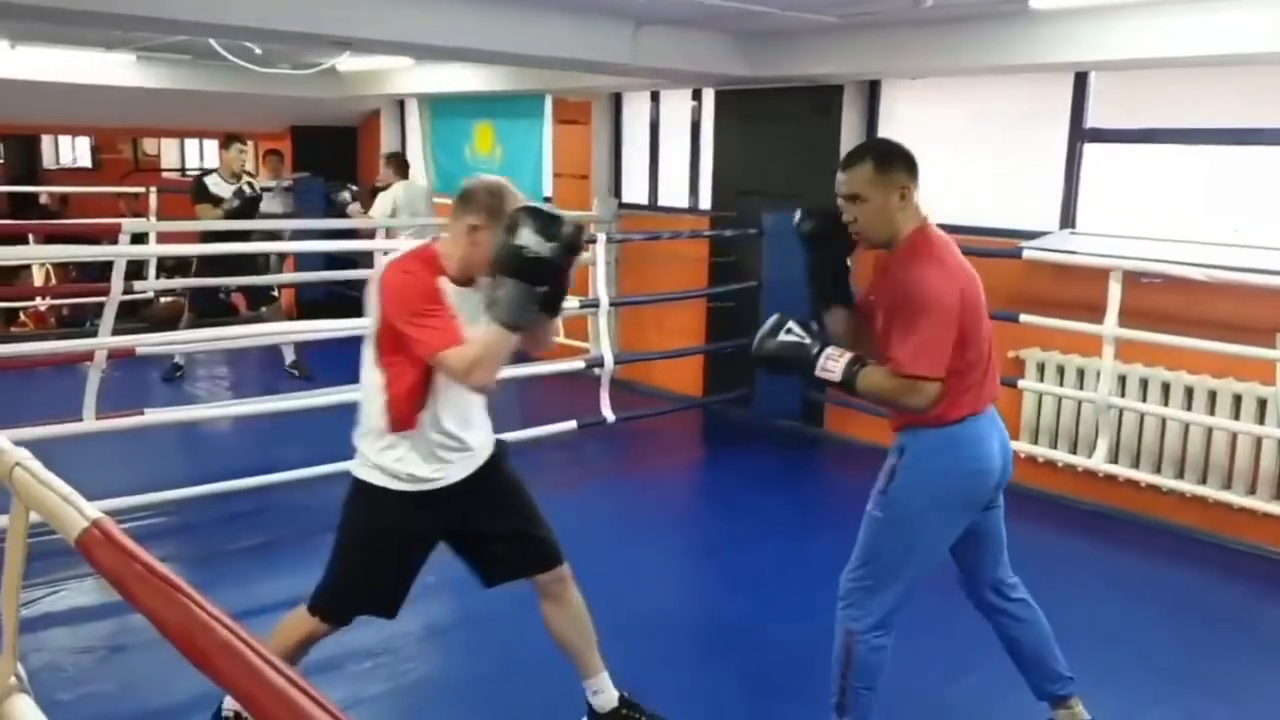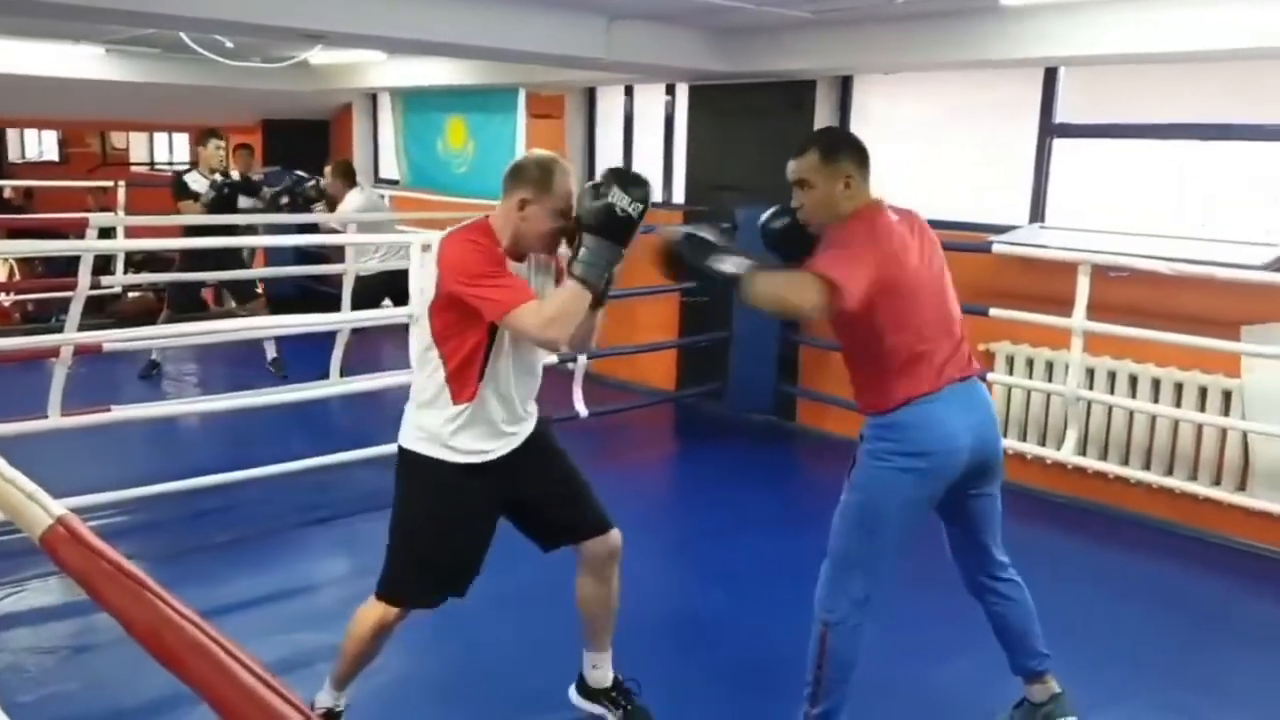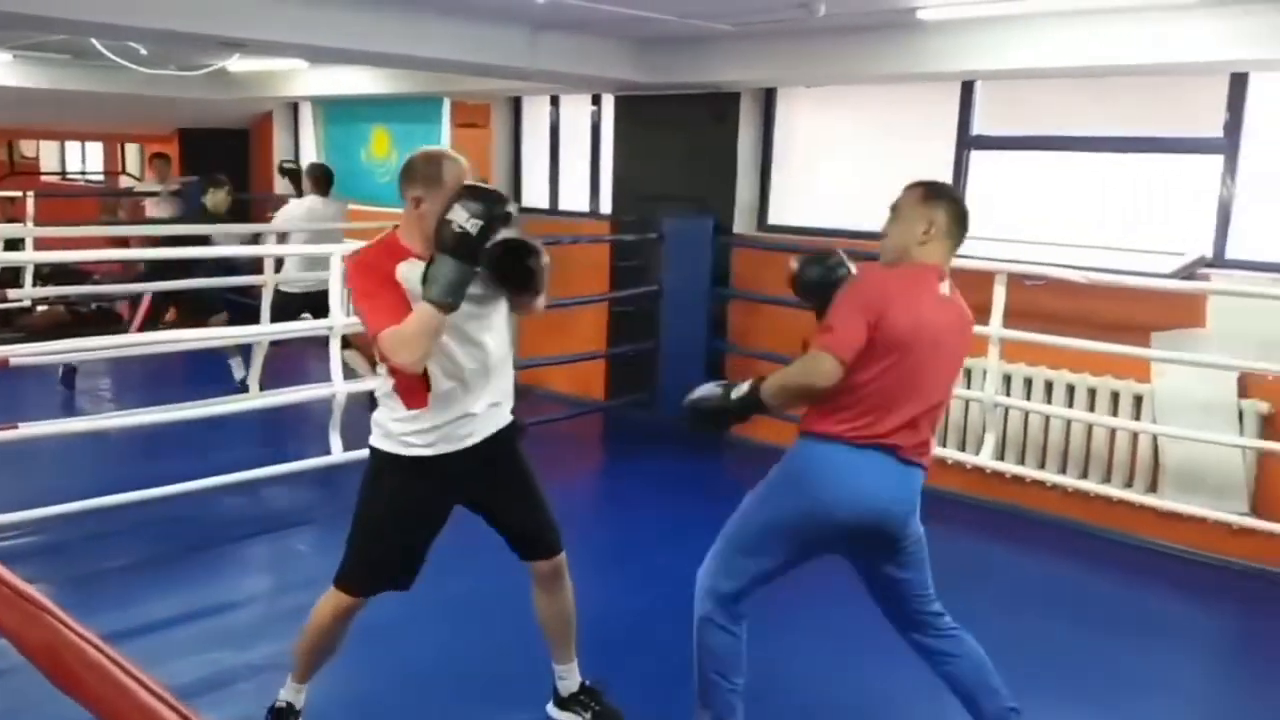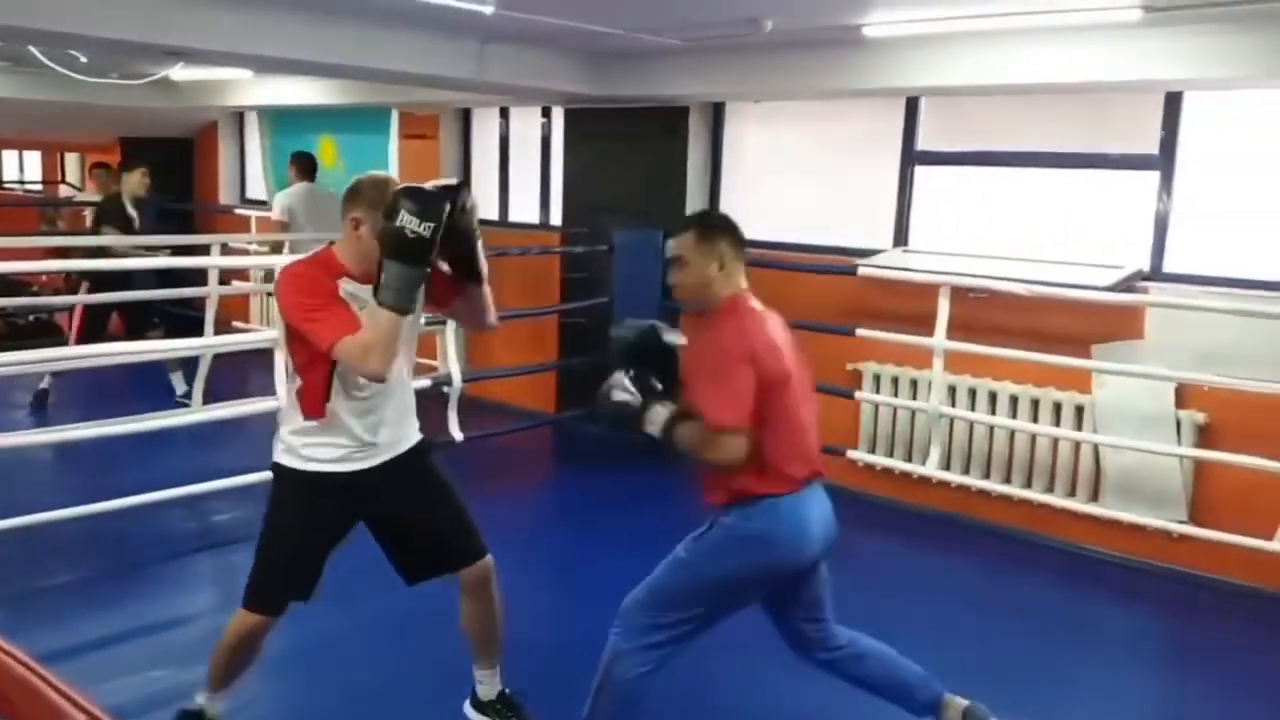
dt=0.4s
person 1, frame 1
left shoulder: (486, 274)
right shoulder: (405, 280)
left elbow: (537, 339)
right elbow: (475, 373)
left wrist: (549, 285)
right wrist: (520, 288)
left hip: (472, 462)
right hip: (397, 479)
left knee: (553, 576)
right knee: (324, 617)
person 1, frame 2
left shoulder: (534, 250)
right shoulder: (466, 250)
left elbow: (578, 339)
right elbow: (550, 332)
left wrist: (603, 245)
right wrist: (599, 246)
left hip: (516, 437)
right hip: (443, 454)
left knee: (603, 546)
right knee: (394, 604)
person 1, frame 3
left shoulder: (485, 240)
right shoulder: (372, 264)
left elbow: (528, 300)
right elbow: (409, 353)
left wrist: (525, 268)
right wrist: (453, 261)
left hip: (488, 435)
right hip: (412, 451)
left knee: (551, 564)
right knee: (351, 592)
person 1, frame 4
left shoulder: (401, 264)
right shoulder: (302, 281)
left elbow: (483, 318)
right elbow: (372, 362)
left wrist: (466, 248)
right wrist: (408, 263)
left hip: (397, 454)
right hip: (314, 468)
left knee: (477, 571)
right knee: (259, 613)
person 2, frame 1
left shoulder: (926, 273)
right shoulder: (909, 257)
left elbow: (916, 389)
right elbow: (860, 333)
left wrist: (819, 359)
right wrist: (829, 271)
left hip: (942, 452)
right hip: (981, 444)
left knee: (865, 601)
right knee: (996, 588)
person 2, frame 2
left shoulder: (858, 241)
right shoulder: (908, 225)
left elbow: (803, 301)
left wrist: (720, 261)
right wrist: (801, 247)
left hip: (913, 434)
right hip: (974, 413)
left knee: (843, 590)
right knee: (988, 567)
person 2, frame 3
left shoulder: (875, 285)
right shoulder: (959, 317)
left elbow: (821, 372)
left wrist: (736, 400)
right wrist: (834, 288)
left hip: (821, 471)
right hip: (898, 488)
left knee: (718, 592)
right knee: (928, 625)
person 2, frame 4
left shoulder: (727, 340)
right shoulder: (757, 322)
left elbow: (723, 448)
left wrist: (651, 414)
right wrist: (662, 371)
left hip: (761, 524)
right hip: (804, 515)
left knee: (638, 630)
right knee: (819, 640)
person 3, frame 1
left shoulder: (252, 185)
right shoulder: (204, 182)
right elbow: (205, 218)
right wrist: (233, 202)
left hip: (244, 256)
right hip: (212, 257)
left knee: (272, 305)
right knee: (194, 311)
left ankle: (291, 360)
right ankle: (178, 361)
person 3, frame 2
left shoulder: (233, 178)
right shoulder: (183, 180)
left elbow: (266, 195)
right elbow: (190, 215)
right wrist: (212, 193)
left hip: (228, 252)
right hip: (196, 253)
left knee: (255, 301)
right knee: (172, 308)
left ankle: (272, 357)
right ankle: (155, 358)
person 3, frame 3
left shoulder: (205, 216)
right shoulder: (202, 216)
left hip: (185, 276)
right hip: (161, 276)
left knee: (218, 318)
right knee: (134, 335)
left ankle: (241, 376)
right ankle: (73, 365)
person 3, frame 4
left shoulder: (131, 210)
right shoulder: (113, 205)
right elbow: (111, 246)
left wrist: (150, 257)
right wrist: (151, 256)
left hip: (125, 280)
right hip: (99, 281)
left knee: (155, 333)
right knee: (80, 343)
left ankle: (181, 389)
right ankle: (45, 387)
